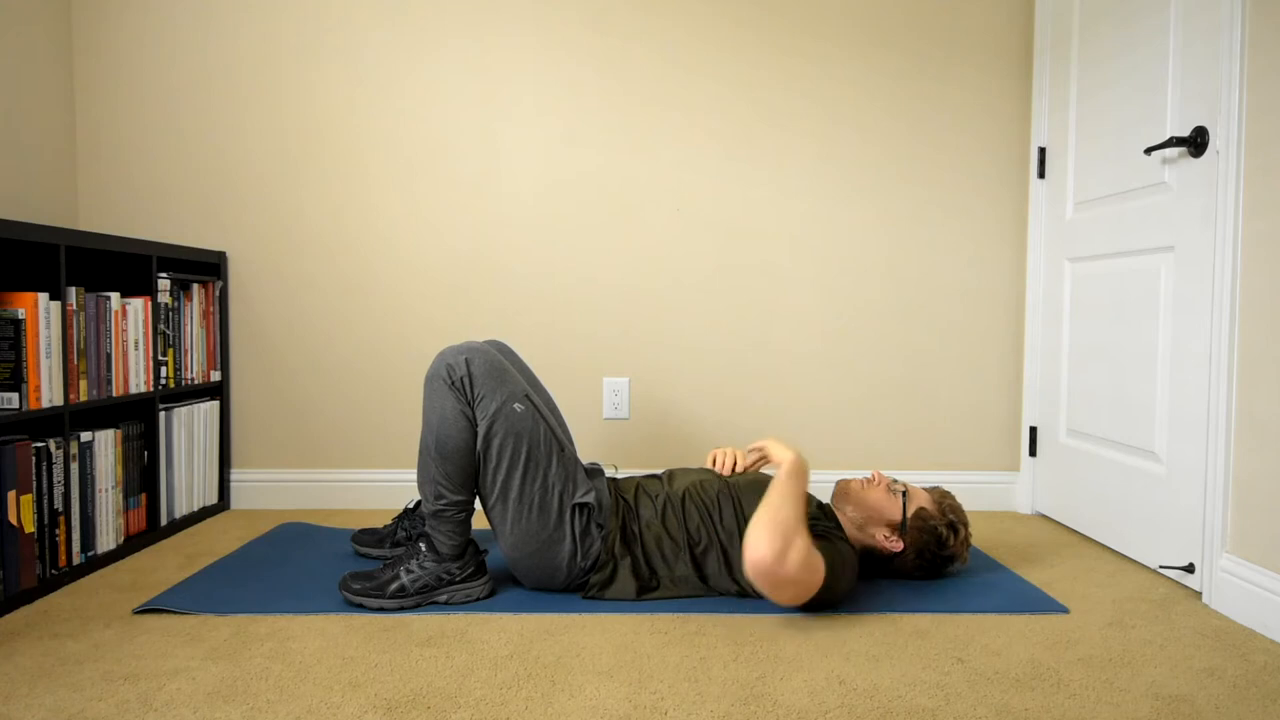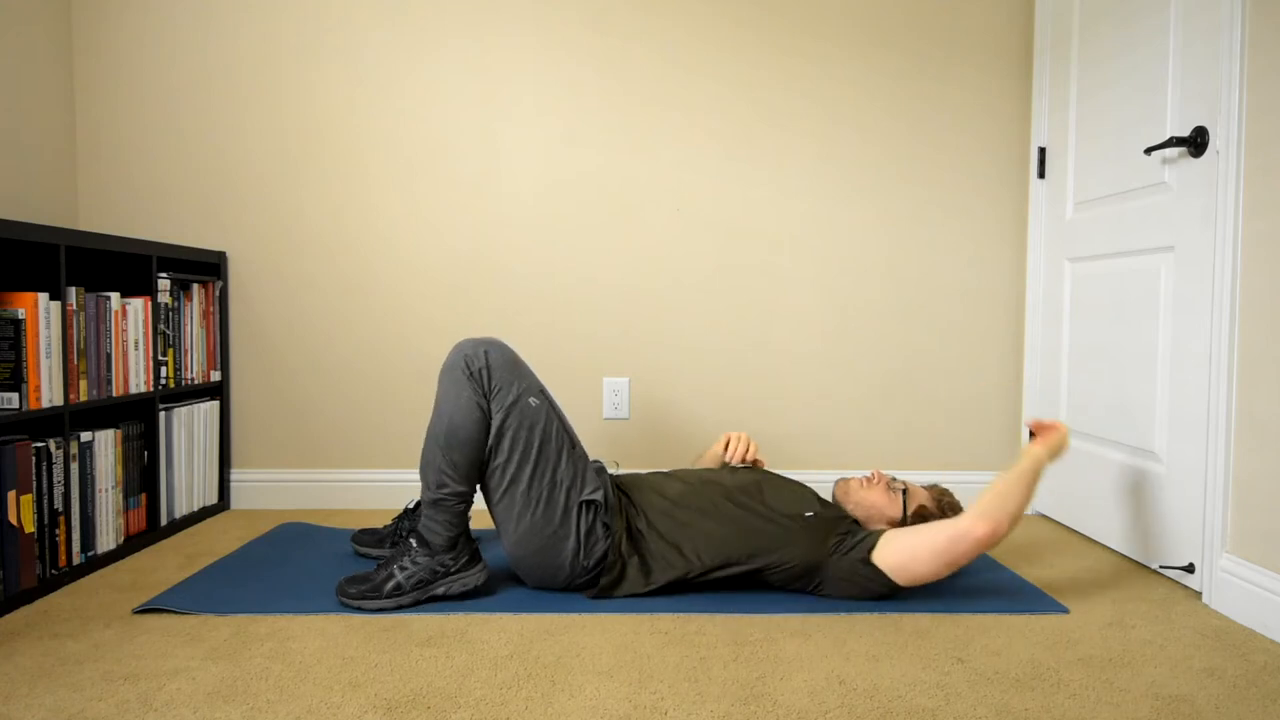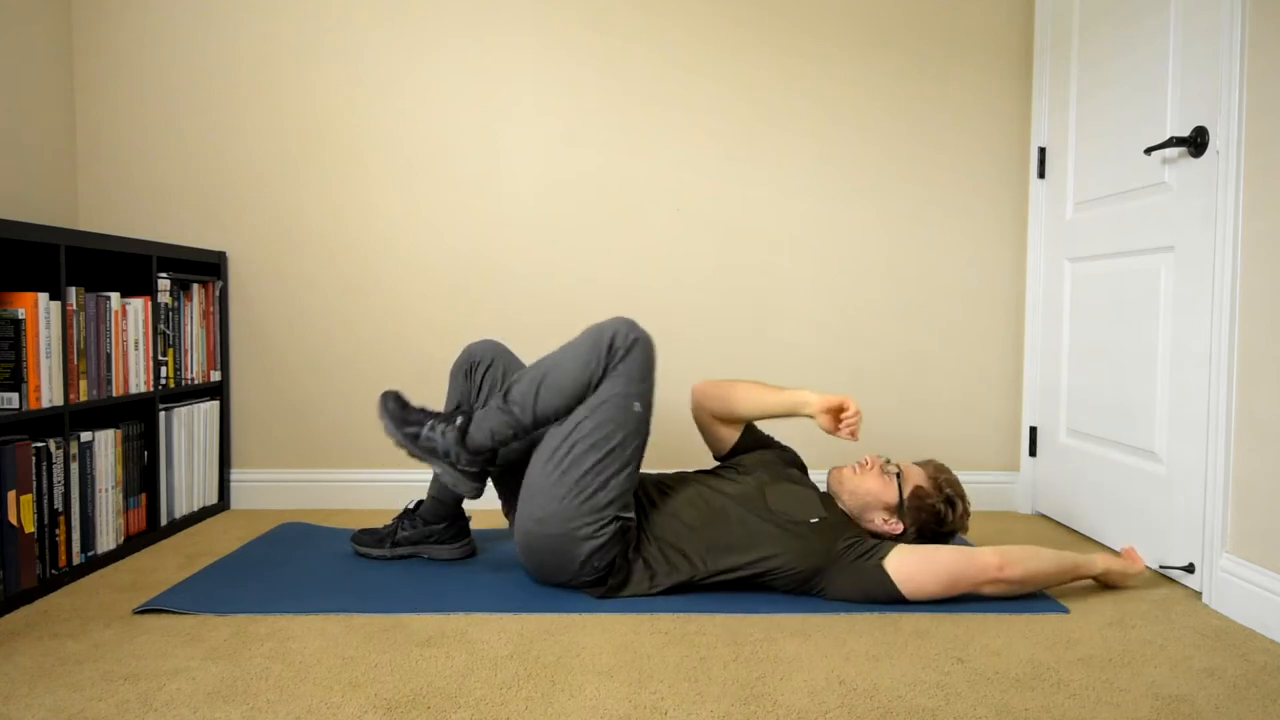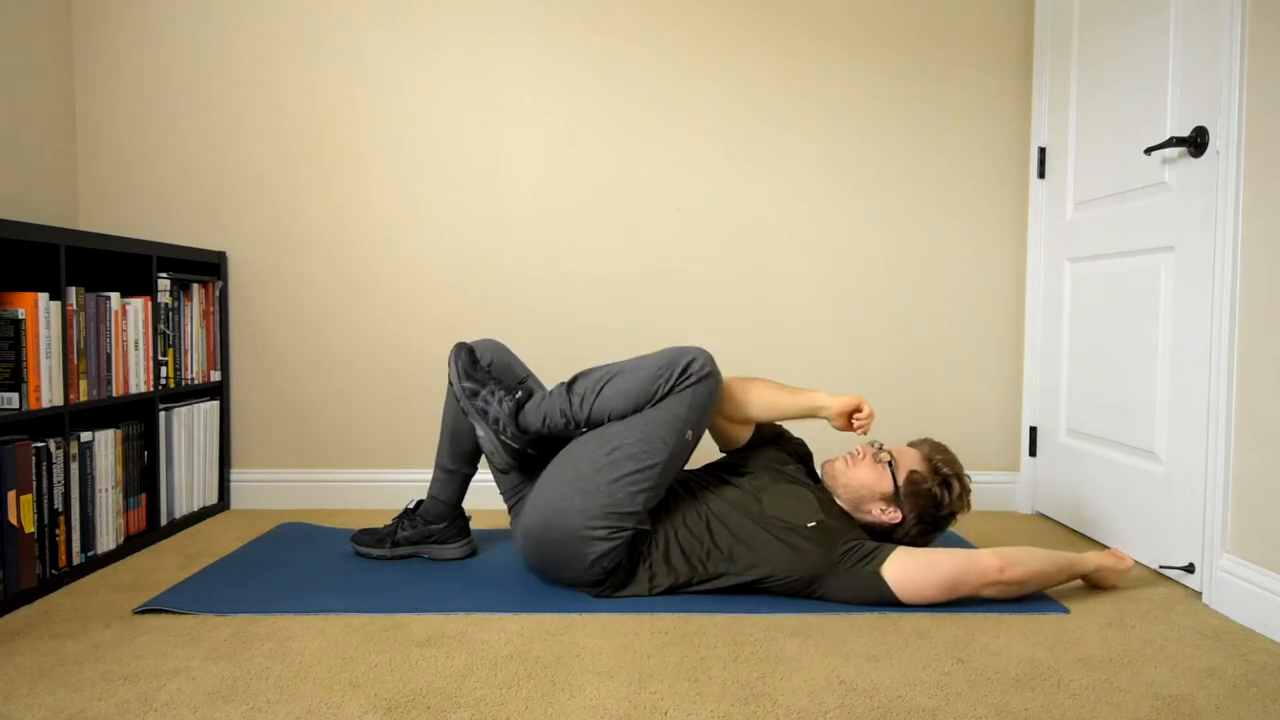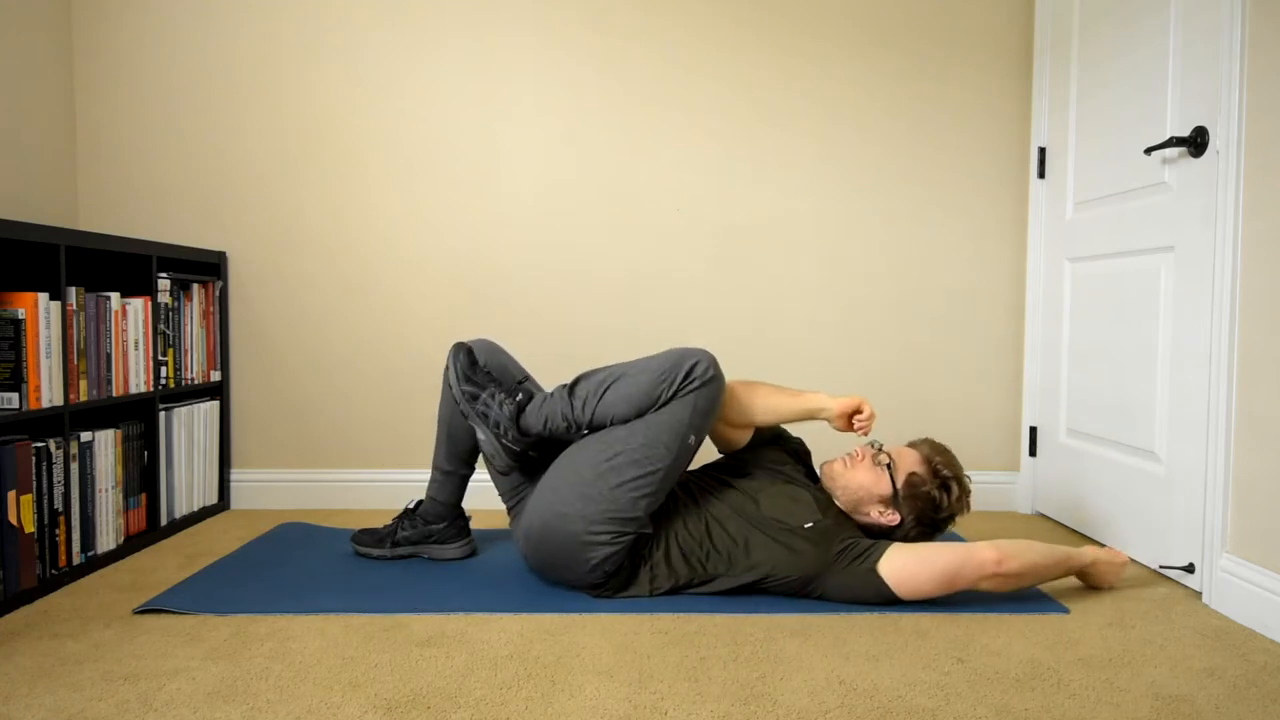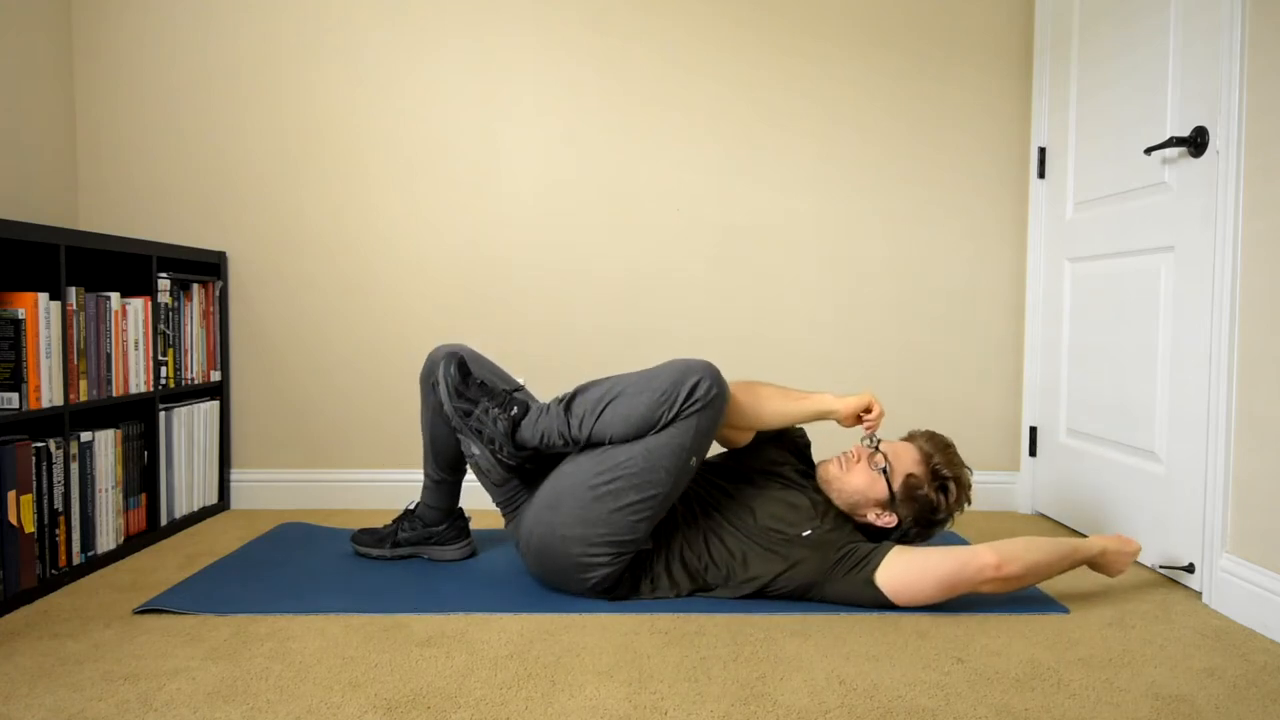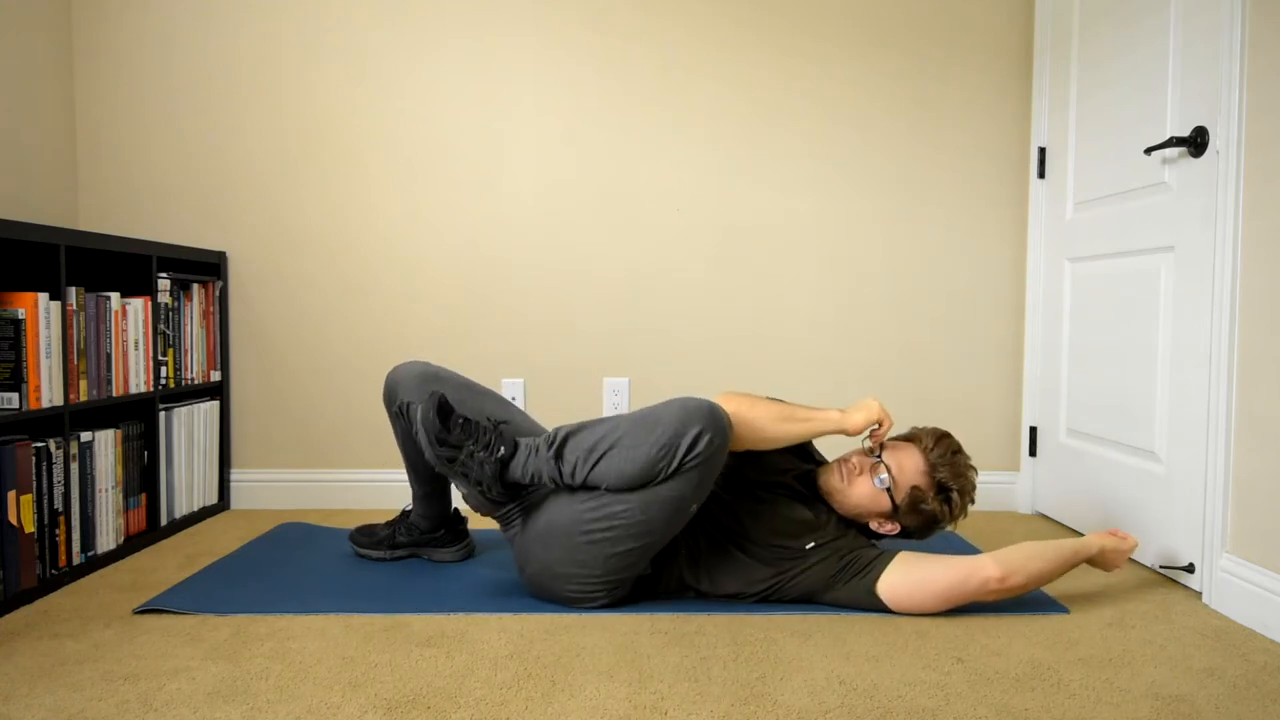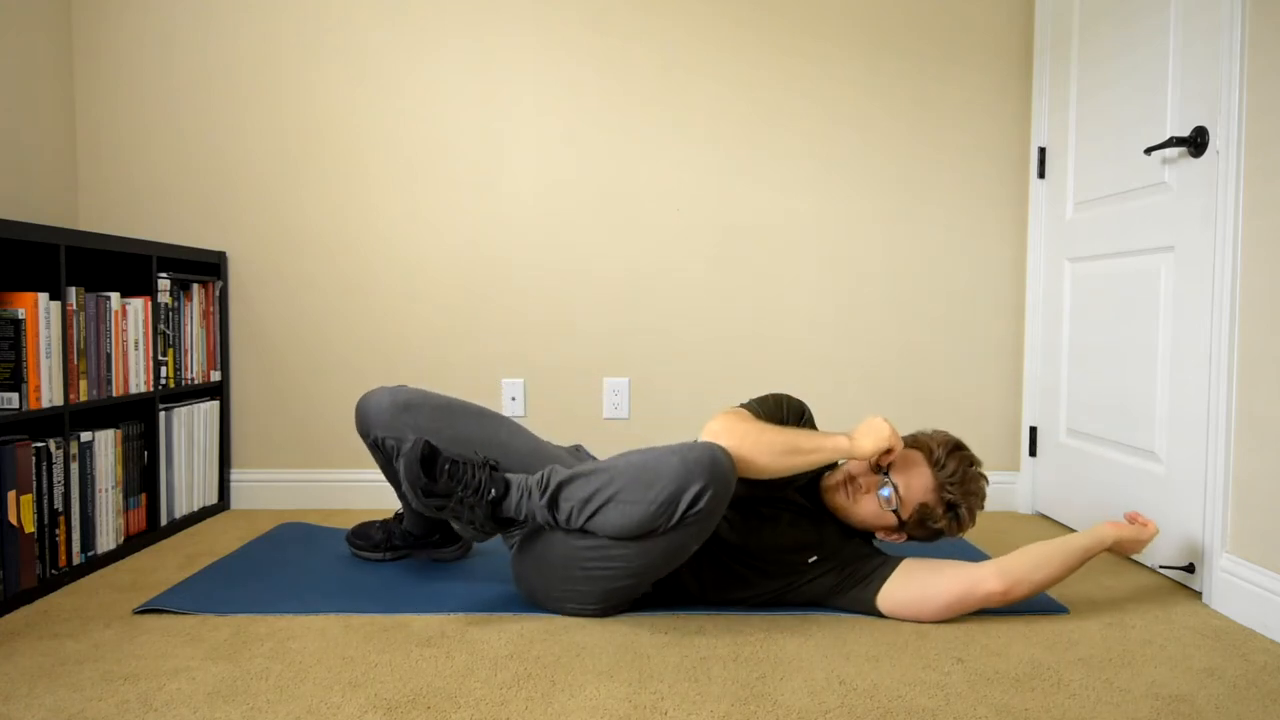
dt=0.5s
person 1, frame 1
left shoulder: (827, 566)
right shoulder: (809, 524)
left elbow: (767, 561)
left wrist: (791, 463)
right wrist: (729, 460)
left hip: (575, 542)
right hip: (599, 501)
left knee: (462, 369)
right knee: (486, 359)
left ankle: (446, 563)
right ankle: (428, 524)
person 1, frame 2
left shoulder: (840, 553)
right shoulder: (812, 515)
left elbow: (974, 532)
right wrist: (727, 453)
left hip: (578, 542)
right hip: (604, 500)
left knee: (479, 362)
right knee: (484, 366)
left ankle: (439, 553)
right ankle: (433, 521)
person 1, frame 3
left shoulder: (842, 552)
right shoulder: (782, 472)
left elbow: (988, 566)
right elbow: (705, 401)
right wrist: (806, 401)
left hip: (575, 542)
right hip: (554, 515)
left knee: (623, 341)
right knee: (484, 358)
left ankle: (464, 442)
right ankle: (438, 522)
person 1, frame 4
left shoulder: (844, 555)
right shoulder: (786, 464)
left elbow: (991, 570)
right elbow: (725, 402)
right wrist: (823, 403)
left hip: (581, 540)
right hip: (552, 506)
left knee: (690, 366)
right knee: (483, 355)
left ankle: (523, 418)
right ankle: (439, 522)
person 1, frame 5
left shoulder: (845, 554)
right shoulder: (786, 462)
left elbow: (986, 562)
right elbow: (723, 410)
right wrist: (823, 405)
left hip: (580, 542)
right hip: (553, 509)
left knee: (693, 368)
right knee: (475, 354)
left ankle: (521, 419)
right ankle: (439, 524)
person 1, frame 6
left shoulder: (843, 556)
right shoulder: (786, 456)
left elbow: (986, 566)
right elbow: (726, 410)
right wrist: (831, 404)
left hip: (576, 552)
right hip: (549, 507)
left knee: (692, 380)
right knee: (449, 364)
left ankle: (514, 430)
right ankle: (437, 525)
person 1, frame 7
left shoulder: (843, 555)
right shoulder: (787, 438)
left elbow: (988, 573)
right elbow: (728, 407)
right wrist: (838, 418)
left hip: (574, 565)
right hip: (558, 496)
left knee: (693, 426)
right knee: (413, 383)
left ankle: (504, 465)
right ankle: (434, 528)
person 1, frame 8
left shoulder: (844, 563)
right shoulder: (787, 416)
left elbow: (992, 581)
right elbow: (722, 433)
right wrist: (845, 443)
left hip: (571, 578)
right hip: (567, 488)
left knee: (701, 473)
right knee: (385, 411)
left ankle: (496, 503)
right ankle: (433, 528)
